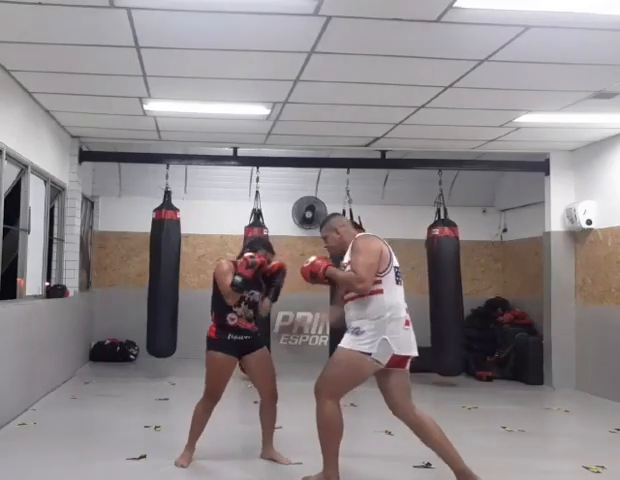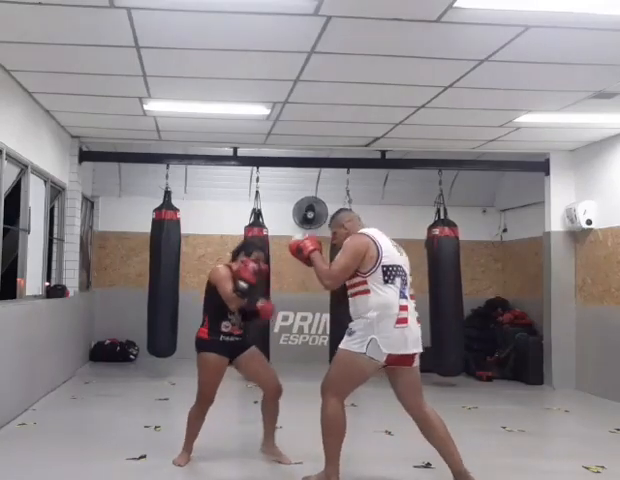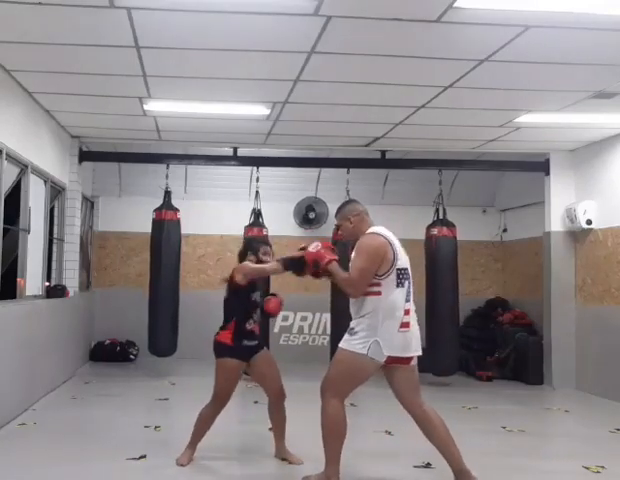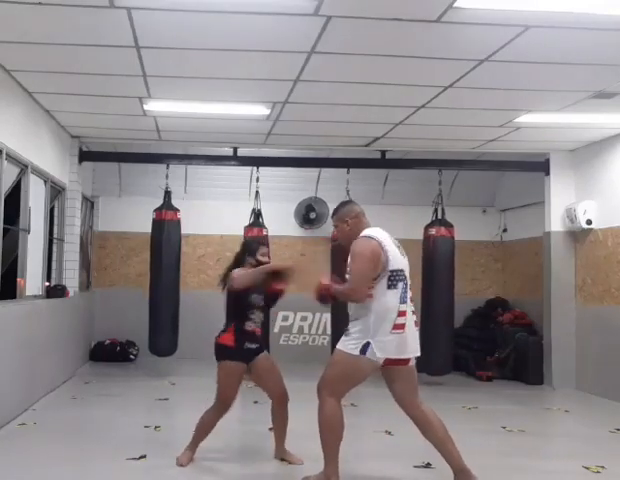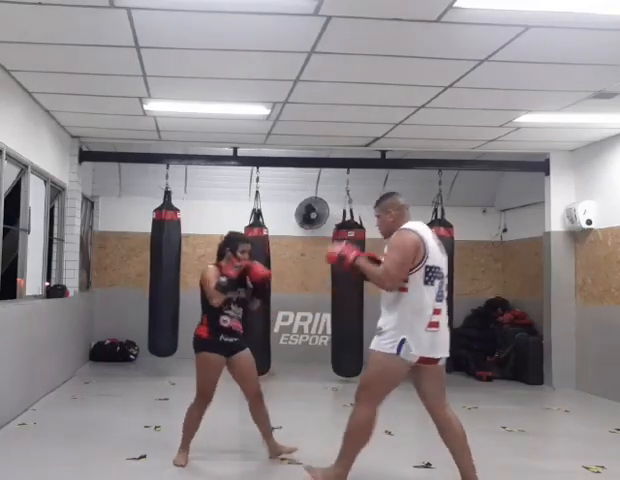
dt=0.4s
person 1, frame 1
left shoulder: (364, 242)
right shoulder: (363, 251)
left elbow: (361, 283)
right elbow: (344, 304)
left wrist: (327, 271)
left hip: (378, 334)
right hip: (396, 337)
left knee: (325, 393)
right knee: (407, 411)
person 1, frame 2
left shoulder: (358, 240)
right shoulder: (390, 244)
left elbow: (330, 280)
left wrist: (311, 252)
left hip: (375, 331)
right hip: (405, 333)
left knee: (331, 393)
right knee: (417, 406)
person 1, frame 3
left shoulder: (370, 240)
right shoulder: (386, 240)
left elbow: (354, 287)
left wrist: (327, 261)
right wrist: (329, 262)
left hip: (375, 332)
right hip: (402, 334)
left knee: (331, 393)
right knee: (416, 405)
person 1, frame 4
left shoulder: (364, 244)
right shoulder: (388, 241)
left elbow: (357, 292)
left wrist: (330, 288)
left hip: (373, 334)
right hip: (401, 334)
left knee: (328, 392)
right knee: (414, 406)
person 1, frame 5
left shoulder: (405, 236)
right shoulder: (428, 237)
left elbow: (389, 280)
left wrist: (355, 259)
right wrist: (374, 265)
left hip: (404, 333)
right hip: (431, 335)
left knee: (366, 399)
right knee: (439, 407)
person 2, frame 1
left shoulder: (258, 278)
right shoulder: (225, 266)
left elbow: (262, 311)
right elbow: (230, 298)
left wrist: (275, 284)
right wrist: (245, 273)
left hip: (252, 339)
right hip: (223, 338)
left knee: (270, 395)
right knee: (211, 397)
left ankle: (268, 448)
right ankle: (189, 449)
person 2, frame 2
left shoulder: (246, 278)
right shoulder: (221, 271)
right elbow: (233, 303)
left wrist: (259, 310)
right wrist: (249, 281)
left hip: (239, 341)
right hip: (212, 341)
left knee: (274, 389)
right knee: (204, 400)
left ankle: (269, 444)
right ankle: (186, 450)
person 2, frame 3
left shoulder: (253, 276)
right shoulder: (243, 269)
right elbow: (271, 268)
left wrist: (269, 305)
right wrist: (294, 261)
left hip: (253, 343)
right hip: (231, 344)
left knee: (278, 395)
right knee: (218, 401)
left ankle: (281, 448)
right ankle: (190, 449)
person 2, frame 4
left shoulder: (262, 279)
right shoulder: (238, 274)
right elbow: (238, 283)
left wrist: (273, 294)
right wrist: (271, 270)
left hip: (254, 346)
right hip: (233, 346)
left knee: (281, 397)
right knee: (222, 405)
left ankle: (281, 449)
right ankle: (190, 449)
person 2, frame 5
left shoulder: (241, 273)
right shoulder: (212, 271)
left elbow: (253, 305)
right elbow: (214, 300)
left wrist: (259, 284)
right wrist: (231, 275)
left hip: (235, 340)
right hip: (211, 340)
left knee: (255, 394)
right knee: (203, 399)
left ankle: (272, 445)
right ankle: (183, 449)
